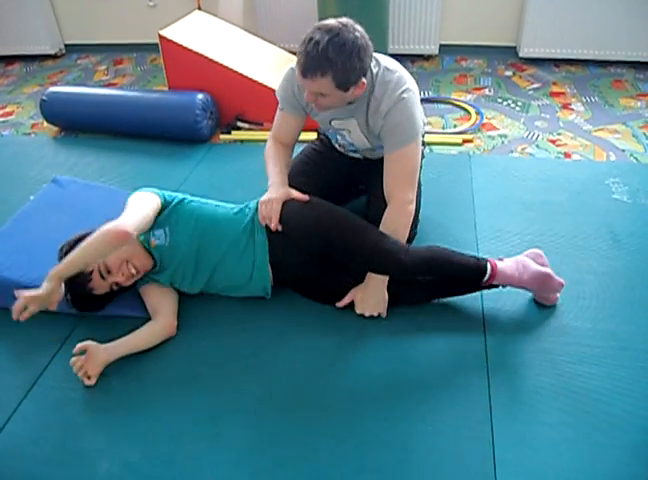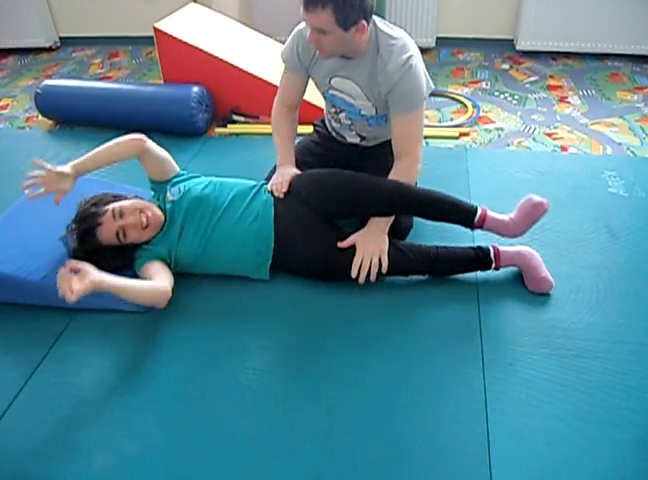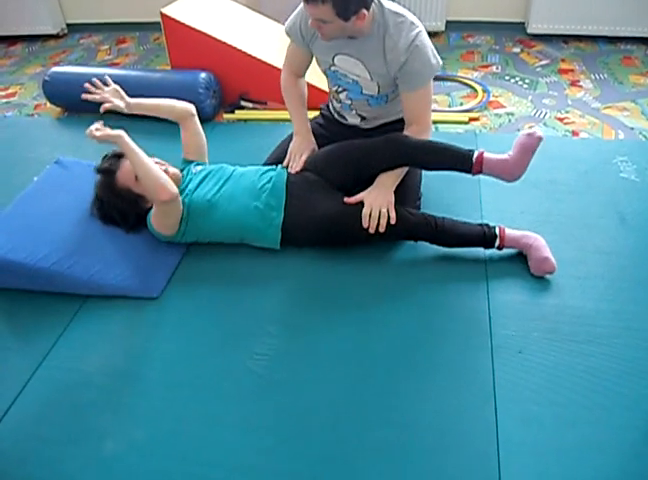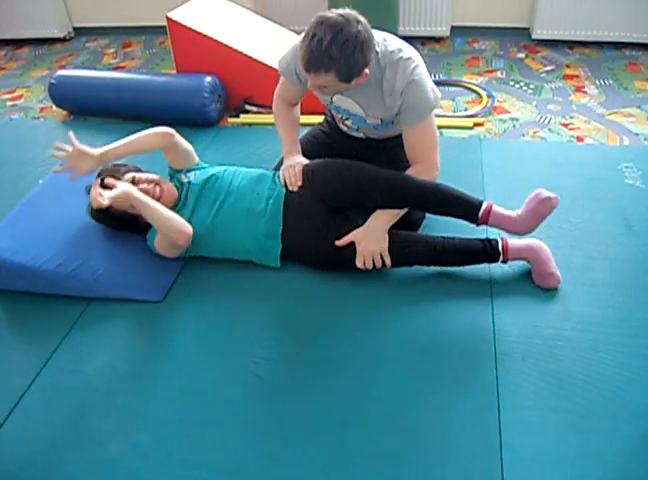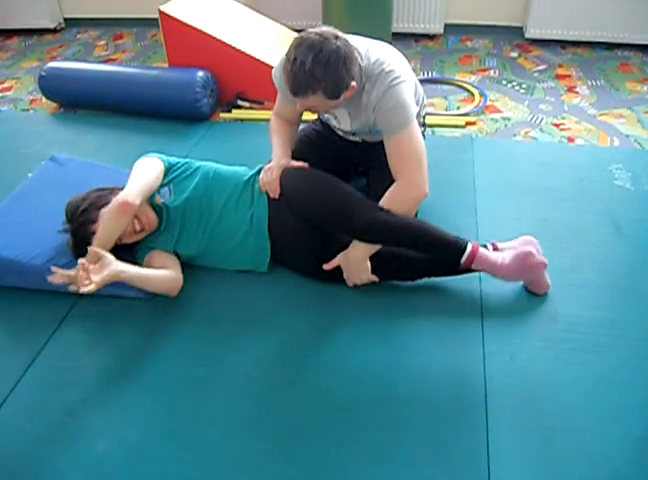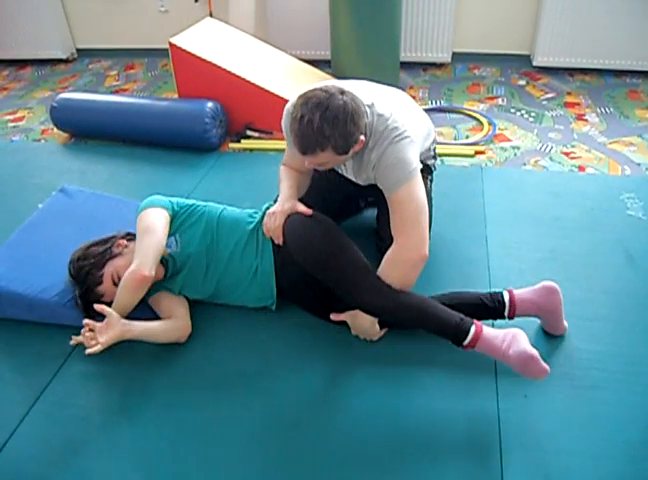
dt=0.5s
person 1, frame 1
left shoulder: (146, 199)
right shoulder: (152, 277)
left elbow: (119, 229)
right elbow: (165, 323)
left wrist: (54, 278)
right wrist: (105, 351)
left hip: (282, 228)
right hip: (281, 275)
left knee: (398, 260)
right knee: (397, 292)
left ankle: (506, 268)
right ankle: (510, 271)
person 1, frame 2
left shoulder: (167, 190)
right shoulder: (151, 257)
left elbow: (139, 142)
right elbow: (160, 293)
left wrist: (72, 171)
right wrist: (97, 279)
left hip: (285, 200)
right hip: (286, 253)
left knee: (390, 193)
right knee: (398, 259)
left ankle: (498, 221)
right ankle: (502, 258)
person 1, frame 3
left shoulder: (190, 169)
right shoulder: (163, 221)
left elbow: (187, 112)
right elbow: (164, 194)
left wrist: (127, 104)
right wrist: (123, 139)
left hip: (297, 177)
right hip: (298, 221)
left knee: (392, 145)
right knee: (404, 223)
left ankle: (498, 163)
right ankle: (507, 238)
person 1, frame 4
left shoulder: (185, 170)
right shoulder: (160, 237)
left elbow: (164, 134)
right elbow: (182, 235)
left wrist: (96, 156)
right wrist: (124, 201)
left hip: (297, 185)
right hip: (295, 239)
left knee: (394, 185)
right knee: (404, 250)
left ankle: (507, 219)
right ankle: (511, 249)
person 1, frame 5
left shoulder: (153, 169)
right shoulder: (149, 250)
left elbow: (126, 201)
right elbow: (171, 283)
left wrist: (88, 253)
right wrist: (113, 270)
left hip: (279, 193)
right hip: (280, 246)
left knee: (367, 221)
right knee: (391, 265)
left ankle: (490, 255)
right ankle: (497, 258)
person 1, frame 6
left shoulder: (151, 210)
right shoulder: (163, 289)
left elbow: (141, 271)
right elbow: (179, 327)
left wrist: (117, 314)
right wrist: (120, 327)
left hip: (285, 236)
right hip: (283, 286)
left knee: (372, 296)
right knee: (375, 314)
left ankle: (507, 318)
right ankle: (515, 303)
person 2, frame 1
left shoulder: (397, 97)
right shoulder: (299, 77)
left elbow: (401, 203)
right elbow: (279, 141)
left wrist: (376, 283)
right wrist: (277, 185)
left hip: (390, 155)
right hip: (335, 148)
left knee: (396, 237)
right knee: (280, 210)
left ankle: (367, 189)
right ankle: (355, 187)
person 2, frame 2
left shoulder: (401, 61)
right shoulder: (304, 39)
left elbow: (408, 160)
right elbow: (284, 107)
left wrist: (377, 229)
right wrist: (285, 164)
left hip: (385, 146)
right hip: (333, 137)
left knee: (392, 231)
person 2, frame 3
left shoulder: (408, 39)
left elbow: (419, 127)
right elbow: (291, 75)
left wrist: (385, 186)
right wrist: (302, 135)
left hip: (391, 129)
right hip: (336, 121)
left knee: (394, 216)
person 2, frame 4
left shoulder: (407, 75)
right shoulder: (305, 52)
left elbow: (427, 166)
right elbow: (283, 101)
left wrist: (377, 226)
right wrist: (292, 154)
left hip: (394, 139)
right hip: (340, 130)
left knee: (402, 222)
person 2, frame 5
left shoulder: (388, 86)
right shoulder: (295, 69)
left elbow: (414, 186)
right elbow: (282, 118)
left wrist: (359, 251)
right wrist: (279, 159)
left hip: (388, 137)
right hip: (335, 131)
right knee: (272, 189)
left ankle: (366, 173)
right ankle: (355, 171)
person 2, frame 6
left shoulder: (394, 143)
right shoulder: (298, 114)
left elbow: (415, 250)
right elbow: (293, 168)
right wrist: (285, 200)
left hip: (409, 161)
right hip: (344, 169)
left knee: (403, 257)
right knee: (284, 223)
right ankle: (366, 198)
